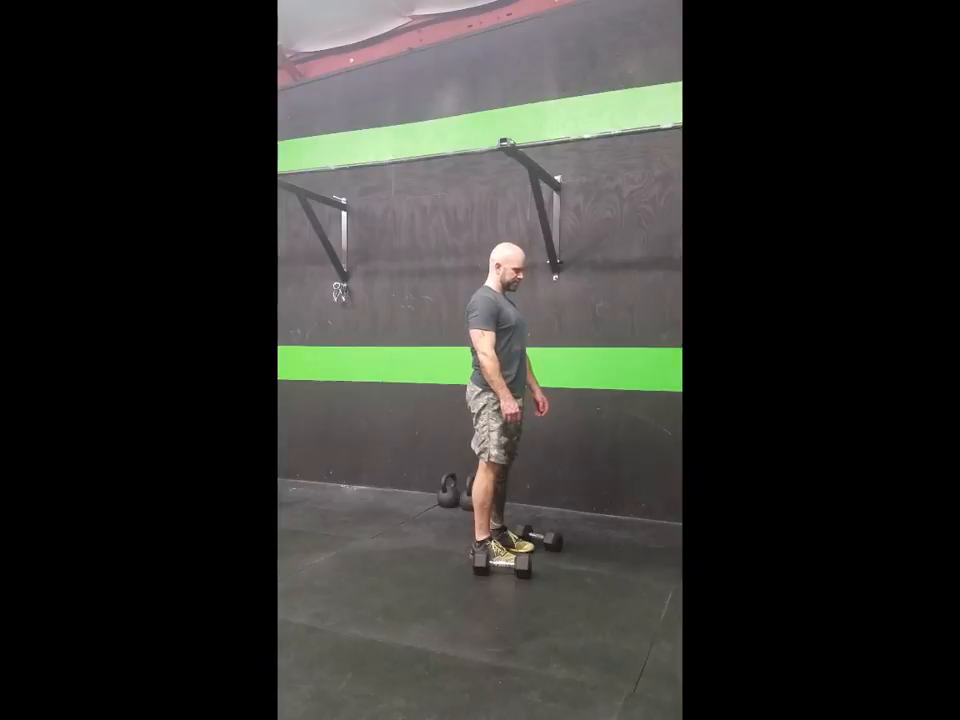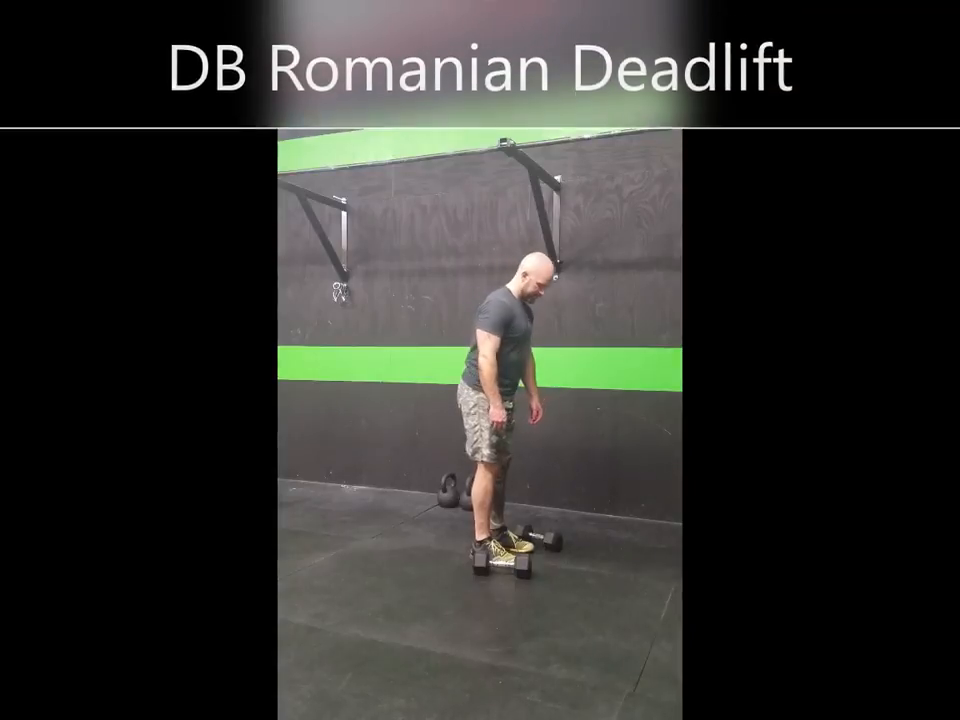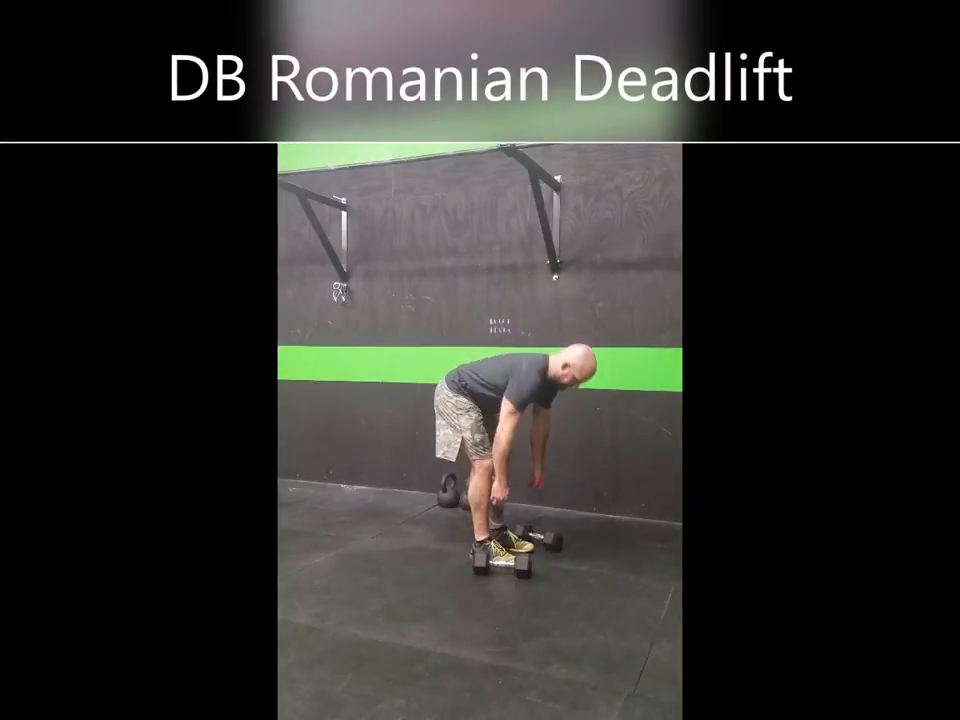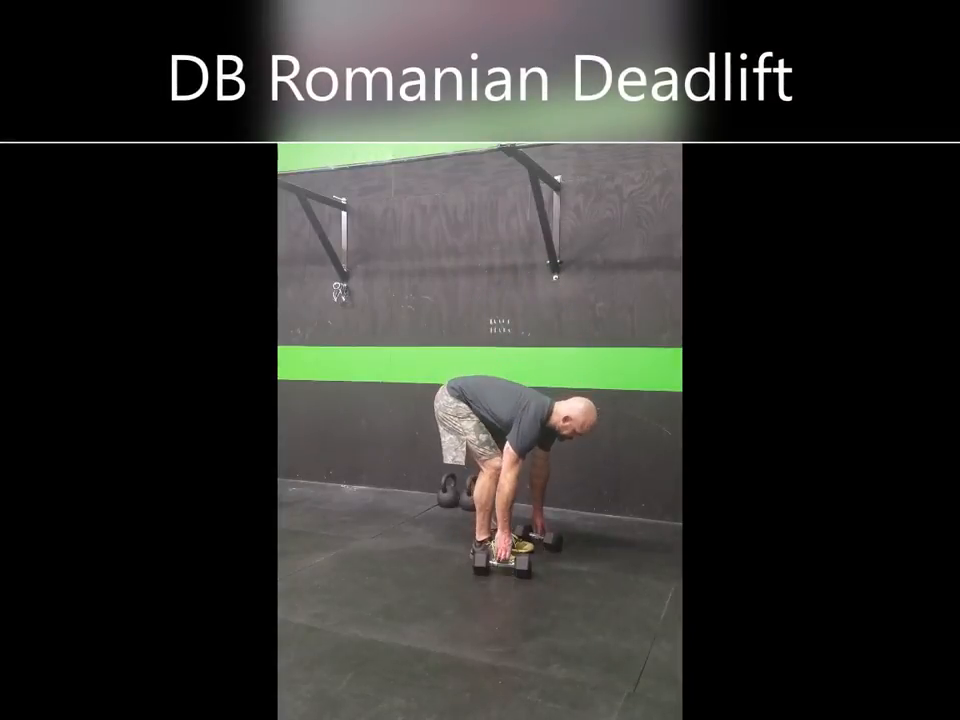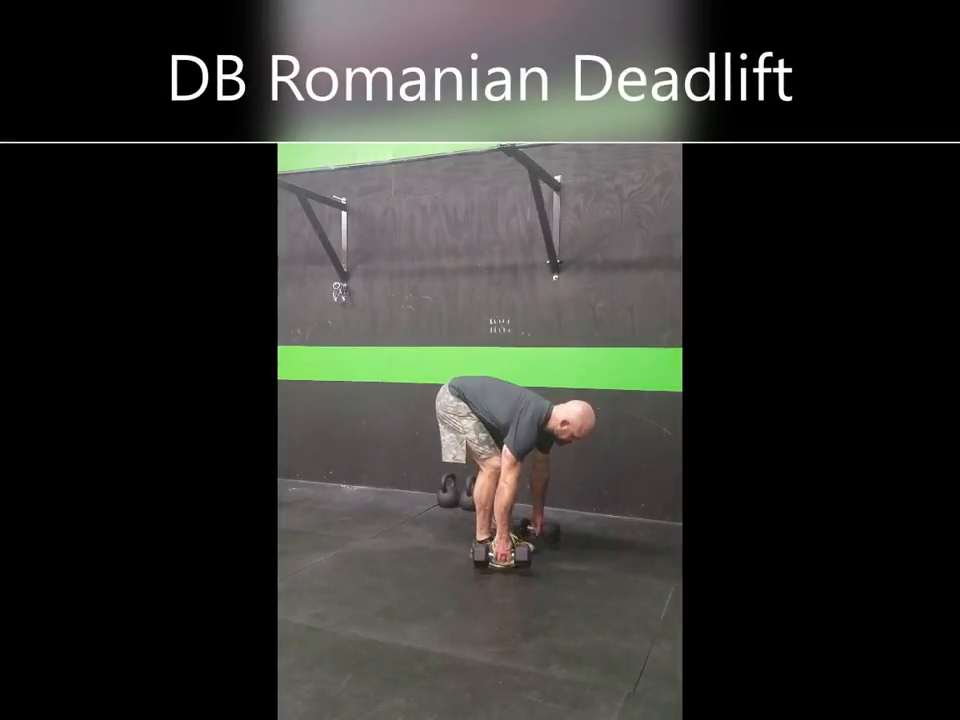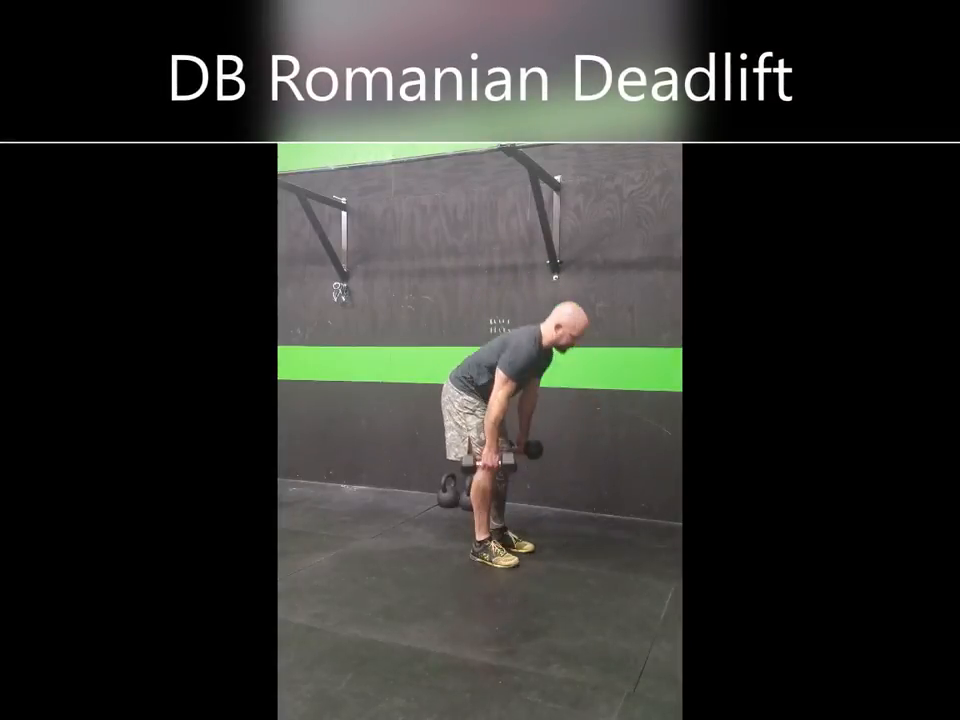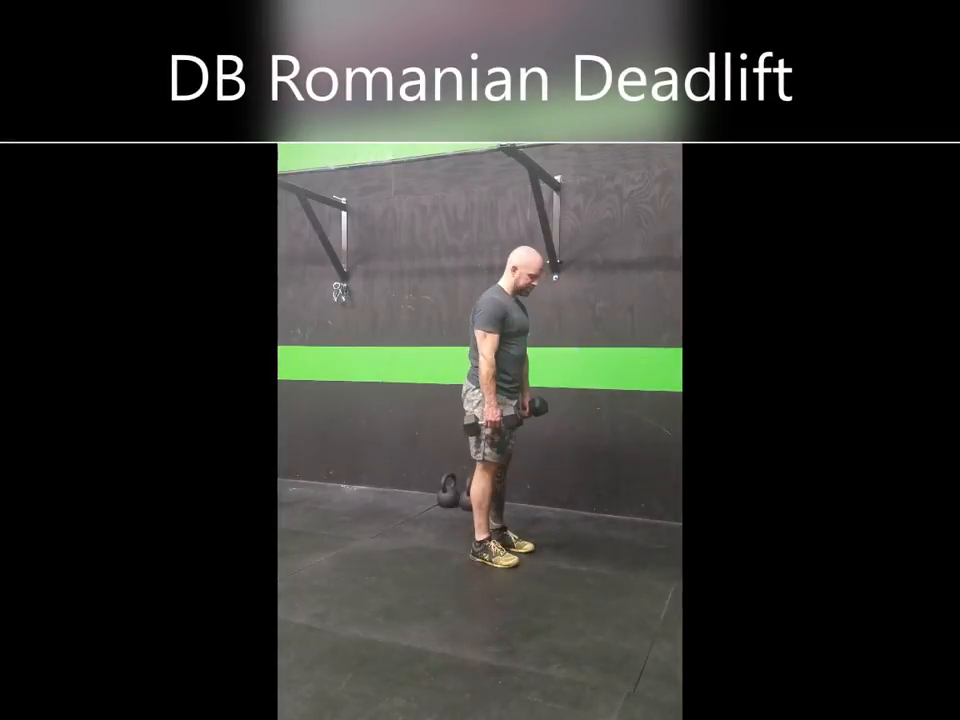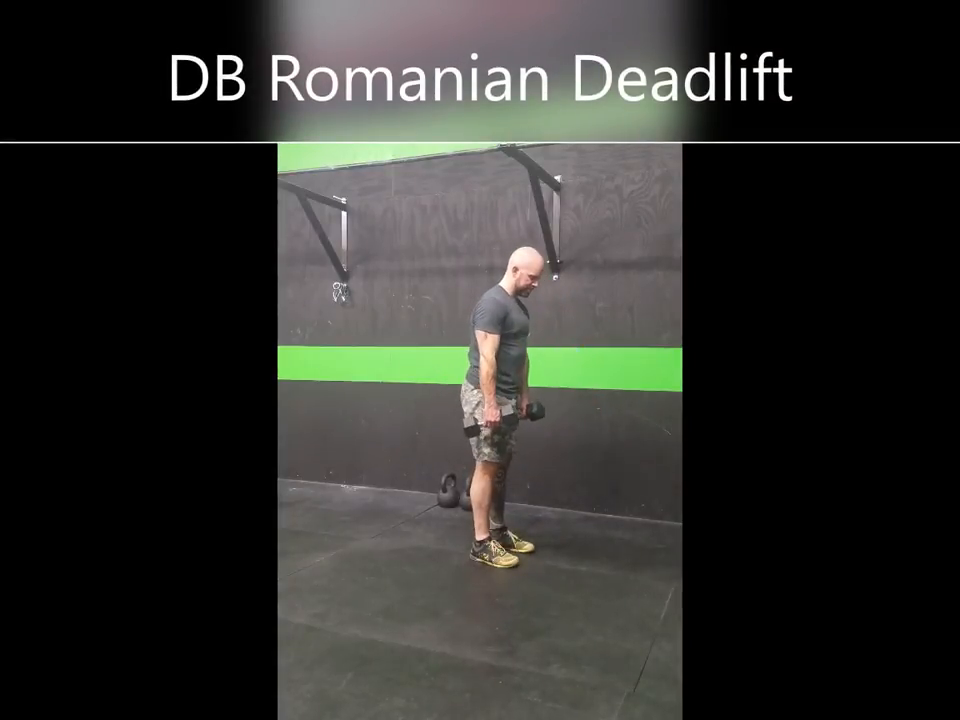
dt=0.5s
person 1, frame 1
left shoulder: (505, 303)
right shoulder: (483, 302)
right elbow: (485, 355)
left wrist: (534, 389)
right wrist: (505, 397)
left hip: (509, 396)
right hip: (491, 397)
left knee: (502, 466)
right knee: (490, 466)
left ankle: (497, 530)
right ankle: (482, 542)
person 1, frame 2
left shoulder: (525, 309)
right shoulder: (499, 305)
left elbow: (525, 356)
right elbow: (486, 357)
left wrist: (533, 395)
right wrist: (494, 406)
left hip: (502, 395)
right hip: (478, 393)
left knee: (501, 464)
right knee: (488, 465)
left ankle: (497, 530)
right ankle: (481, 541)
person 1, frame 3
left shoulder: (548, 378)
right shoulder: (529, 376)
left elbow: (541, 423)
right elbow: (505, 431)
left wrist: (538, 466)
right wrist: (501, 482)
left hip: (479, 400)
right hip: (456, 396)
left knee: (495, 464)
right knee: (484, 465)
left ankle: (497, 531)
right ankle: (482, 543)
person 1, frame 4
left shoulder: (548, 418)
right shoulder: (530, 422)
left elbow: (540, 468)
right elbow: (507, 479)
left wrist: (538, 512)
right wrist: (503, 533)
left hip: (472, 401)
right hip: (453, 401)
left knee: (504, 464)
right knee: (494, 466)
left ankle: (497, 532)
right ankle: (482, 543)
person 1, frame 5
left shoulder: (546, 420)
right shoulder: (528, 425)
left elbow: (541, 469)
right elbow: (507, 482)
left wrist: (538, 513)
right wrist: (502, 537)
left hip: (473, 400)
right hip: (454, 401)
left knee: (505, 465)
right knee: (493, 465)
left ankle: (497, 533)
right ankle: (483, 542)
person 1, frame 6
left shoulder: (543, 351)
right shoulder: (523, 347)
left elbow: (529, 394)
right elbow: (498, 399)
left wrist: (523, 436)
right wrist: (489, 449)
left hip: (485, 397)
right hip: (463, 394)
left knee: (503, 463)
right knee: (489, 468)
left ankle: (499, 531)
right ankle: (482, 544)
person 1, frame 7
left shoulder: (517, 305)
right shoulder: (492, 302)
right elbow: (486, 357)
left wrist: (525, 394)
right wrist: (490, 405)
left hip: (507, 397)
right hip: (486, 395)
left knee: (501, 465)
right knee: (488, 466)
left ankle: (498, 530)
right ankle: (481, 543)
person 1, frame 8
left shoulder: (518, 306)
right shoulder: (493, 303)
right elbow: (487, 358)
left wrist: (523, 395)
right wrist: (490, 405)
left hip: (507, 397)
right hip: (485, 395)
left knee: (501, 465)
right knee: (487, 466)
left ankle: (498, 530)
right ankle: (481, 543)
